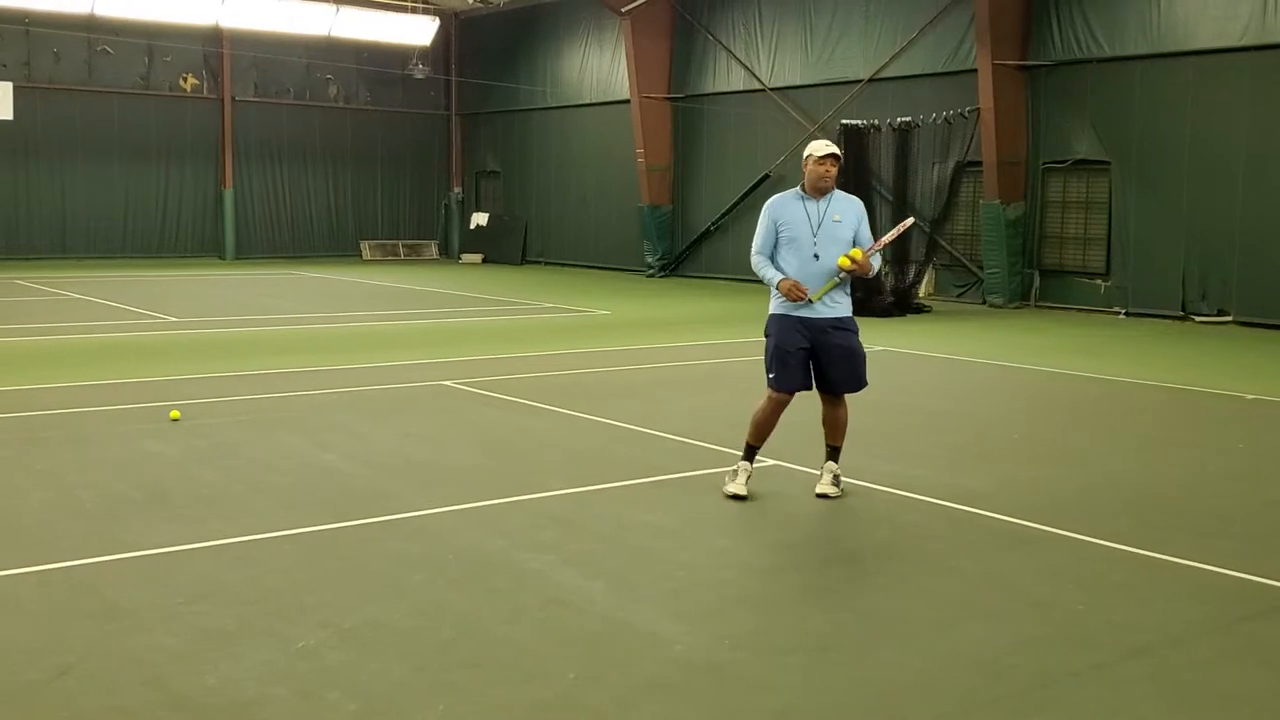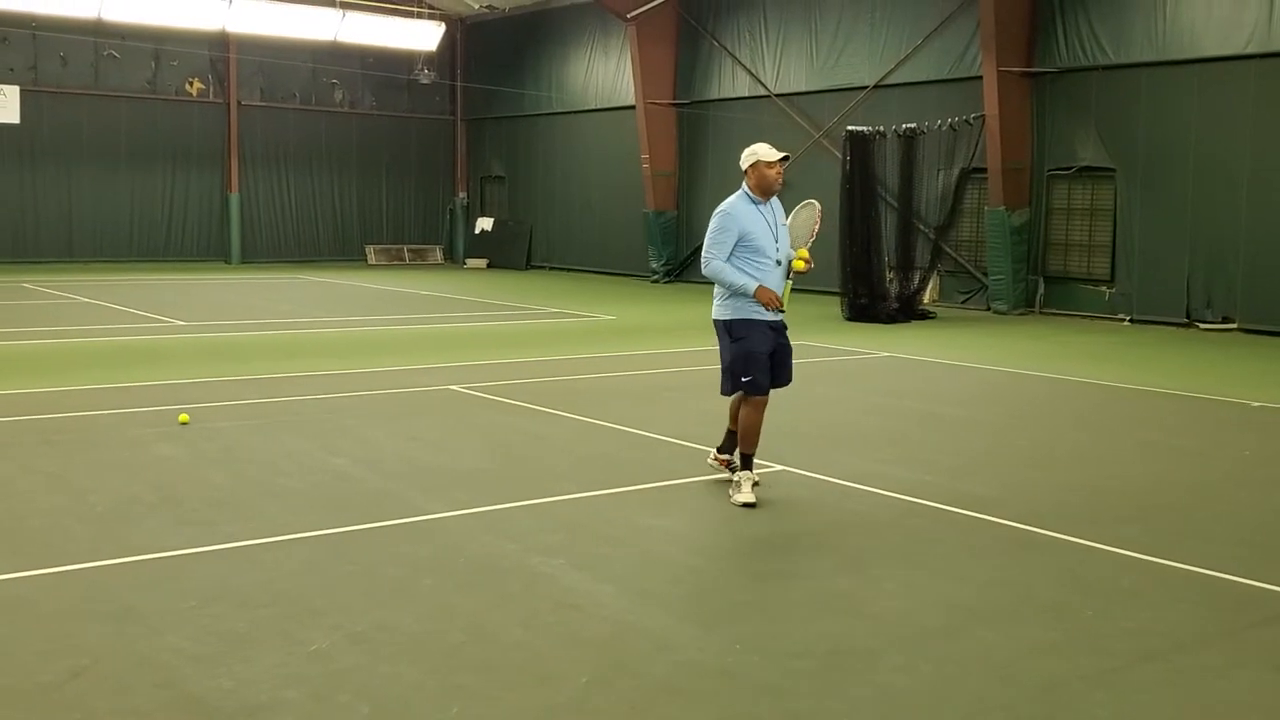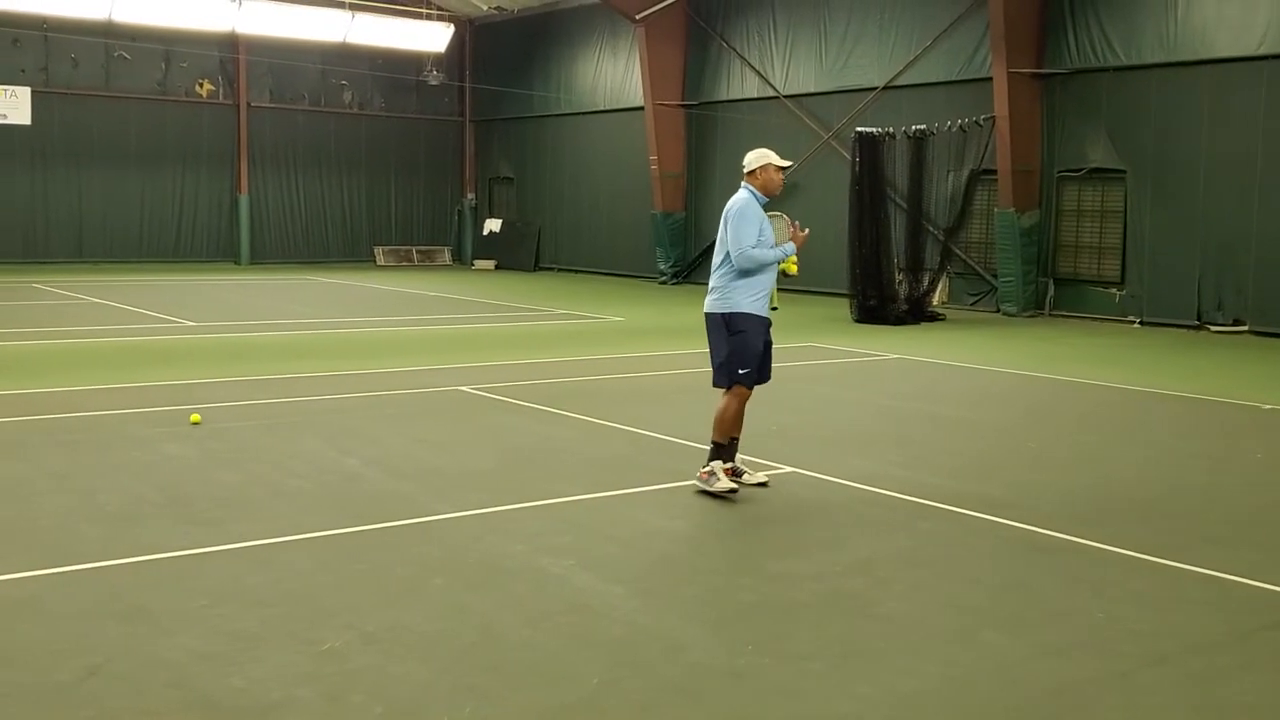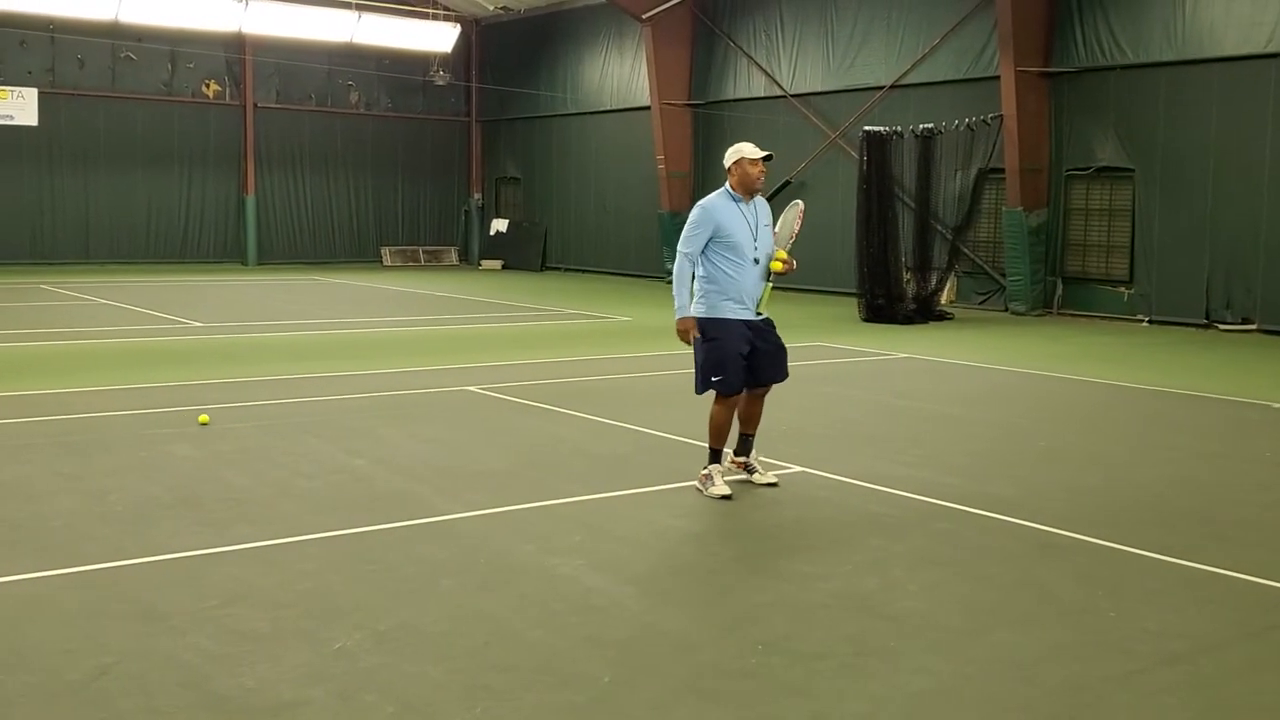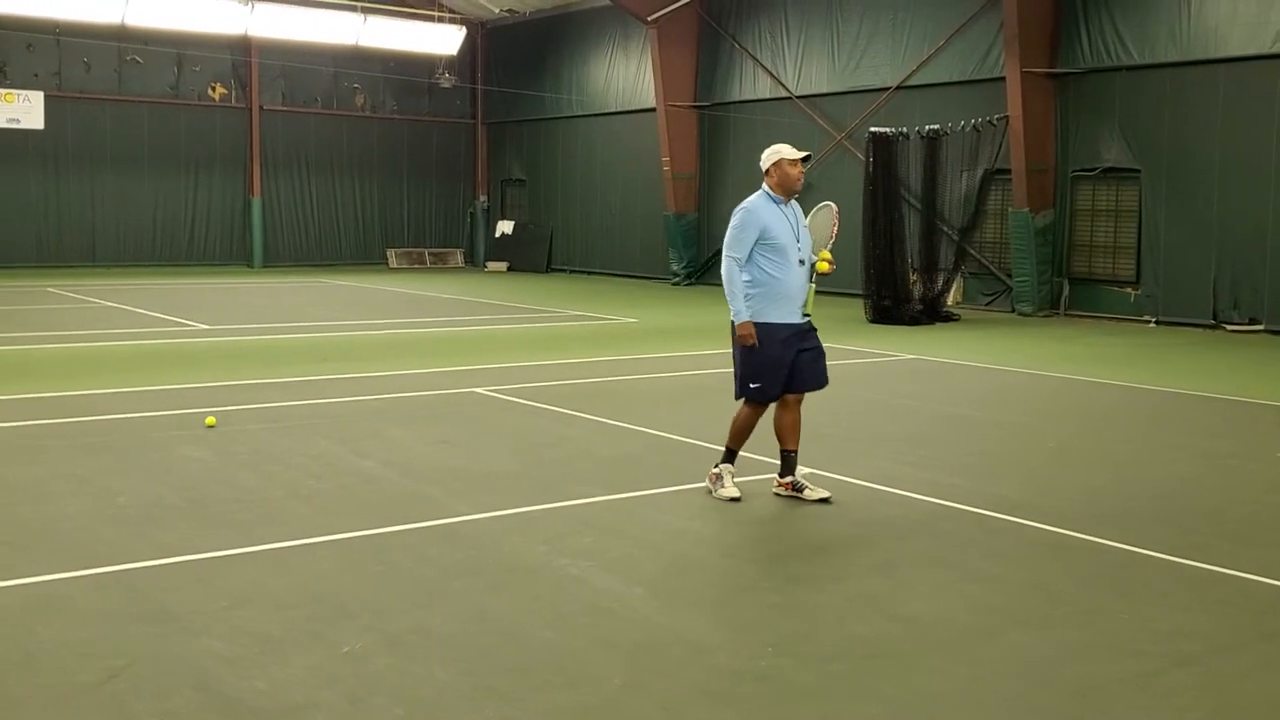
dt=1s
person 1, frame 1
left shoulder: (853, 207)
right shoulder: (777, 206)
left elbow: (870, 253)
right elbow: (758, 256)
left wrist: (869, 266)
right wrist: (779, 282)
left hip: (836, 317)
right hip: (788, 316)
left knee: (834, 395)
right knee: (779, 395)
left ankle: (831, 466)
right ankle: (745, 464)
person 1, frame 2
left shoulder: (775, 206)
right shoulder: (731, 212)
right elbow: (710, 263)
left wrist: (796, 259)
right wrist: (755, 289)
left hip: (769, 317)
right hip: (741, 318)
left knee: (750, 391)
right knee: (756, 395)
left ankle: (725, 453)
right ankle: (744, 474)
person 1, frame 3
left shoulder: (753, 205)
right shoulder: (743, 206)
right elbow: (744, 257)
left wrist: (782, 262)
right wrist: (790, 248)
left hip: (750, 312)
right hip: (734, 313)
left knee: (742, 388)
right knee: (737, 389)
left ankle: (728, 462)
right ankle: (711, 467)
person 1, frame 4
left shoulder: (763, 207)
right shoulder: (710, 208)
right elbow: (683, 258)
left wrist: (781, 264)
right wrist: (684, 312)
left hip: (757, 316)
right hip: (719, 318)
left knee: (759, 387)
right knee: (728, 393)
left ankle: (742, 455)
right ankle: (711, 469)
person 1, frame 5
left shoulder: (795, 209)
right shoulder: (752, 210)
right elbow: (731, 264)
left wrist: (818, 263)
right wrist: (742, 318)
left hip: (797, 323)
right hip: (763, 325)
left knee: (792, 398)
right knee: (758, 400)
left ankle: (788, 477)
right ankle: (723, 468)
